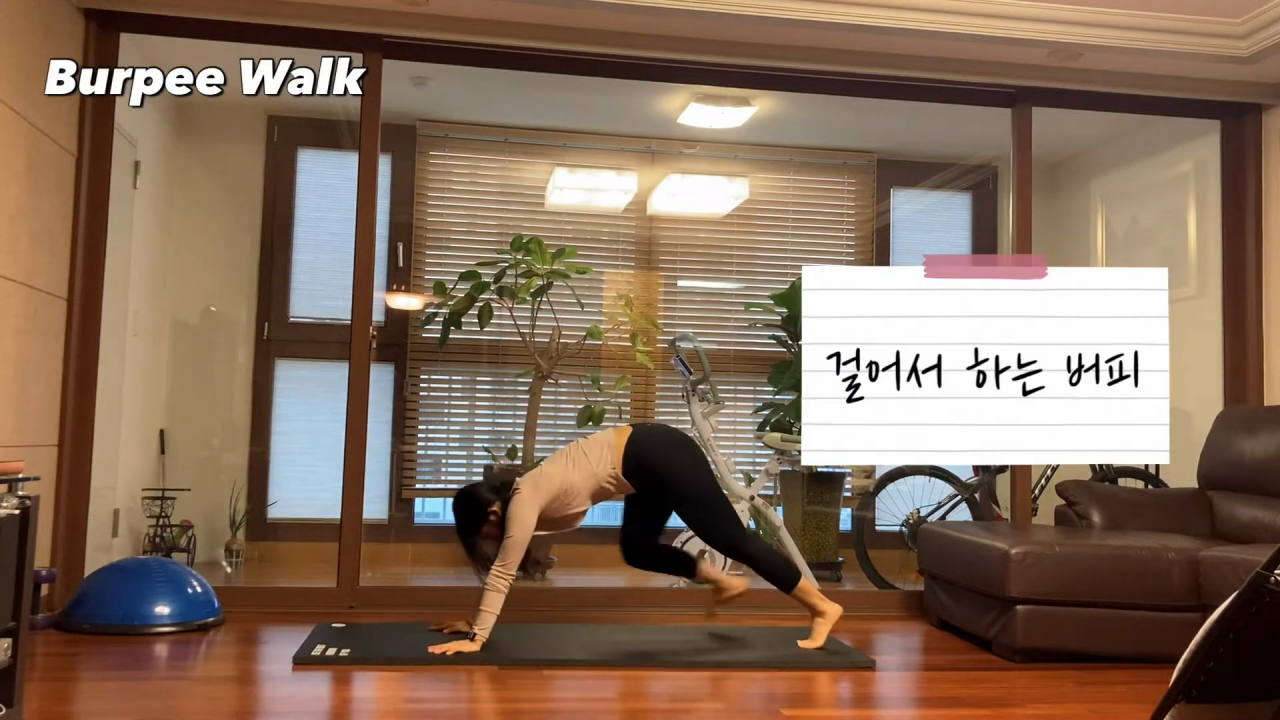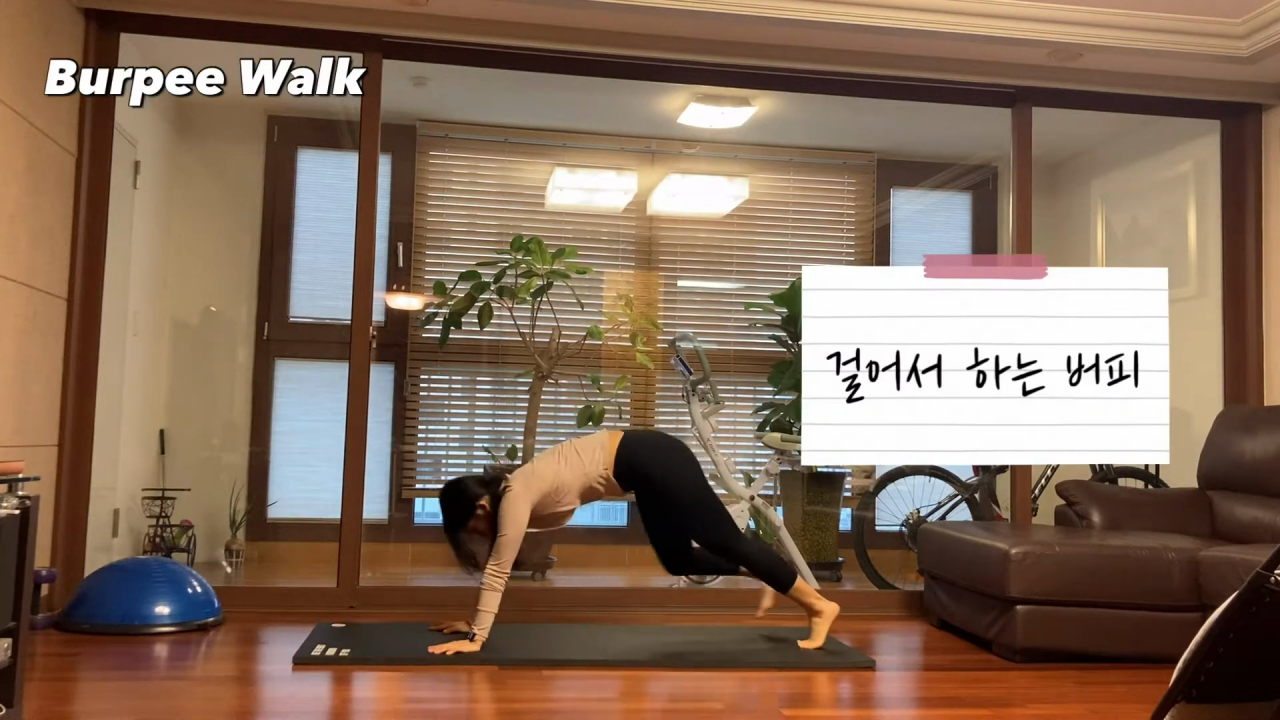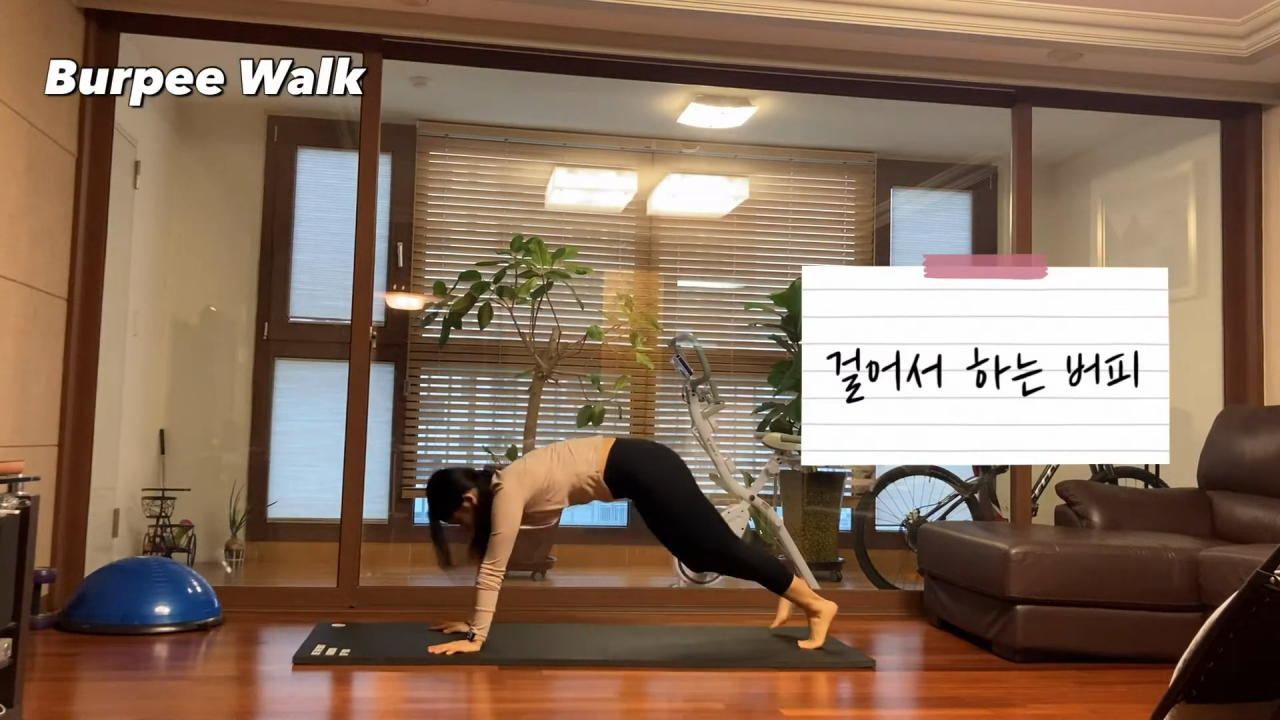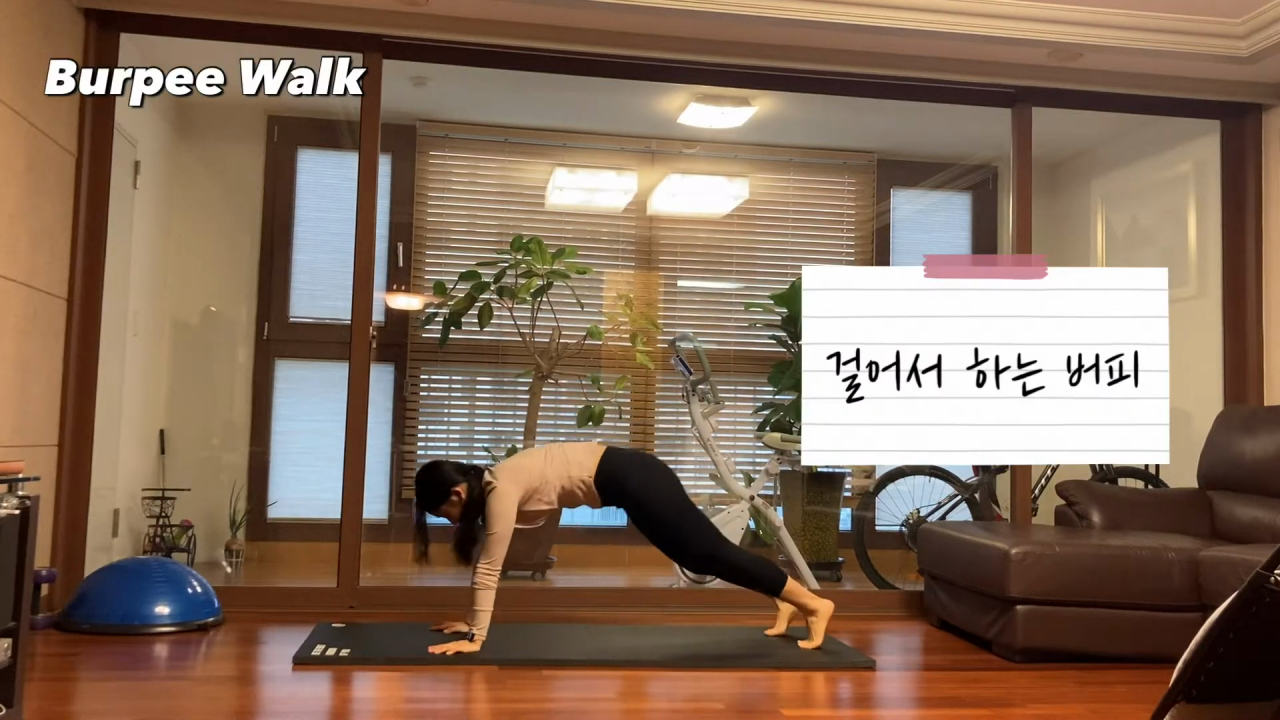
dt=0.1s
person 1, frame 1
left shoulder: (523, 501)
right shoulder: (520, 496)
left elbow: (502, 573)
right elbow: (501, 571)
left wrist: (477, 638)
right wrist: (477, 622)
left hip: (661, 456)
right hip: (652, 452)
left knee: (731, 540)
right knee: (637, 549)
left ankle: (822, 607)
right ankle: (721, 580)
person 1, frame 2
left shoulder: (514, 499)
right shoulder: (510, 492)
left elbow: (498, 571)
right elbow: (496, 571)
left wrist: (476, 638)
right wrist: (475, 622)
left hip: (652, 462)
right hip: (646, 458)
left knee: (726, 541)
right knee: (677, 558)
left ankle: (819, 606)
right ankle: (766, 579)
person 1, frame 3
left shoulder: (506, 492)
right shoulder: (499, 486)
left elbow: (493, 569)
right elbow: (493, 568)
left wrist: (475, 637)
right wrist: (475, 622)
left hip: (644, 470)
right hip: (637, 467)
left knee: (721, 546)
right knee: (697, 556)
left ankle: (817, 607)
right ankle: (788, 593)
person 1, frame 4
left shoulder: (500, 490)
right shoulder: (492, 484)
left elbow: (489, 569)
right elbow: (487, 566)
left wrist: (475, 637)
right wrist: (472, 622)
left hip: (631, 480)
right hip: (627, 477)
left knee: (713, 552)
right knee: (697, 558)
left ankle: (813, 606)
right ankle: (784, 600)
